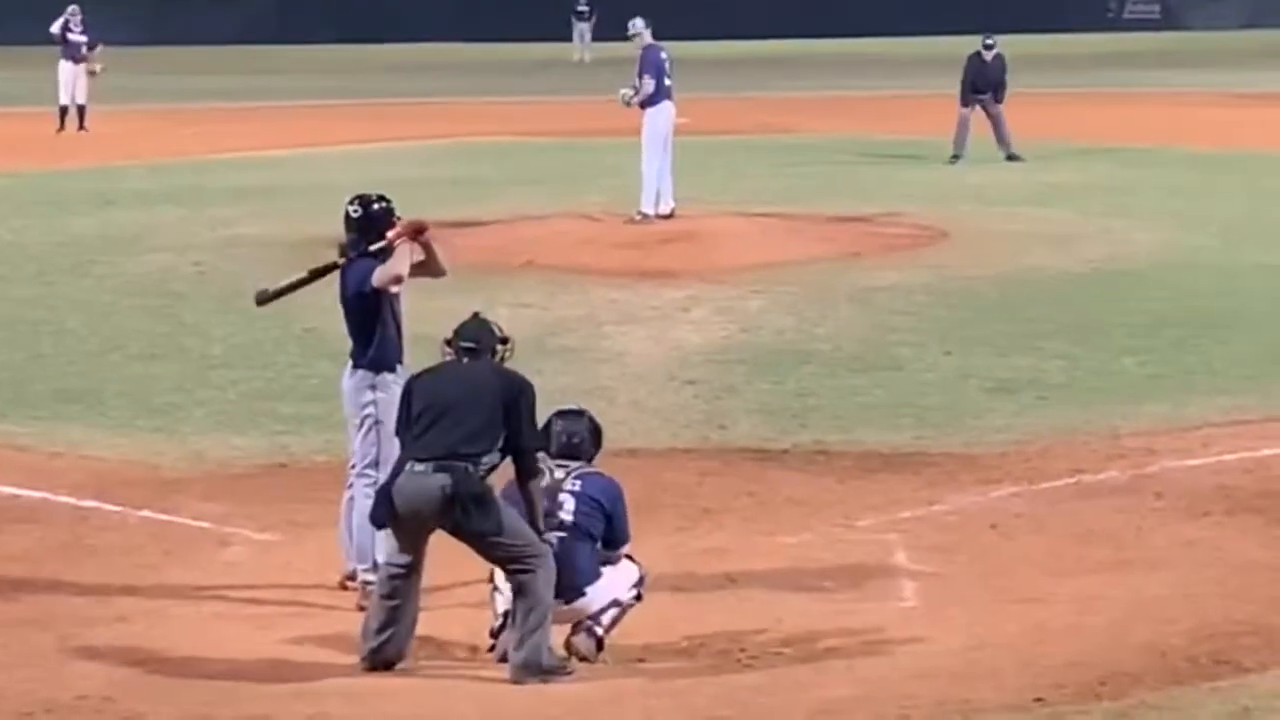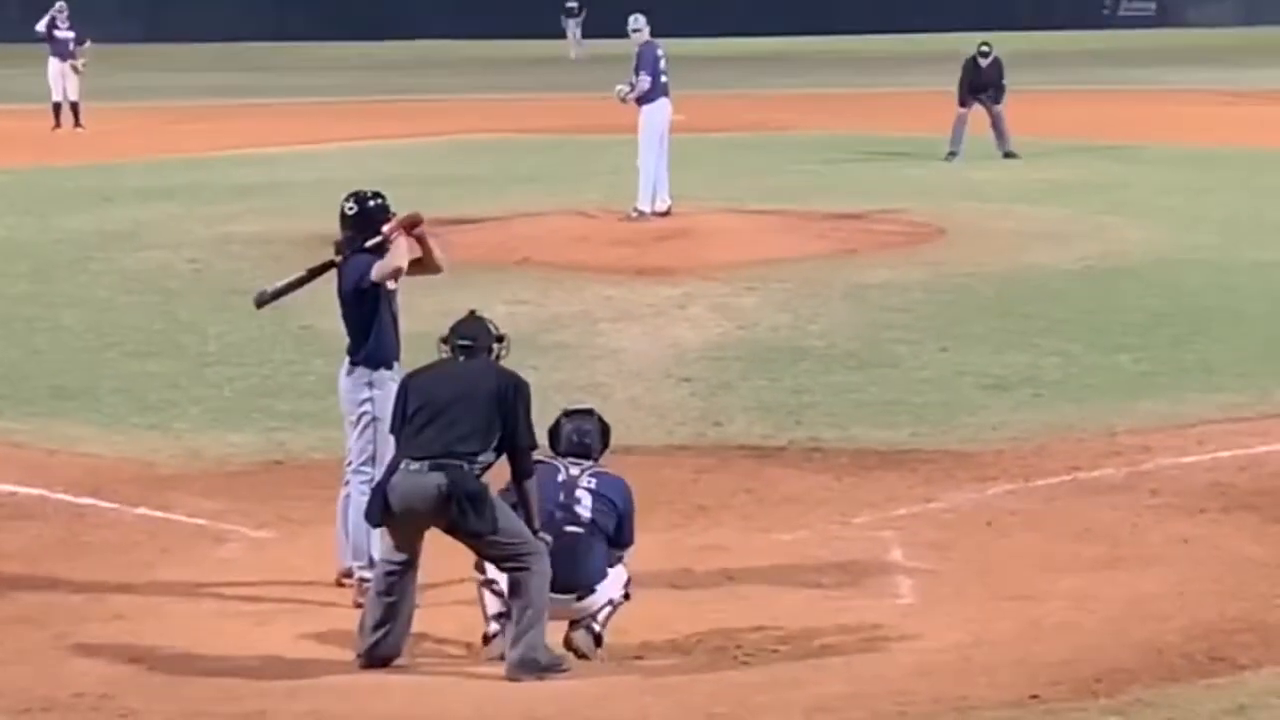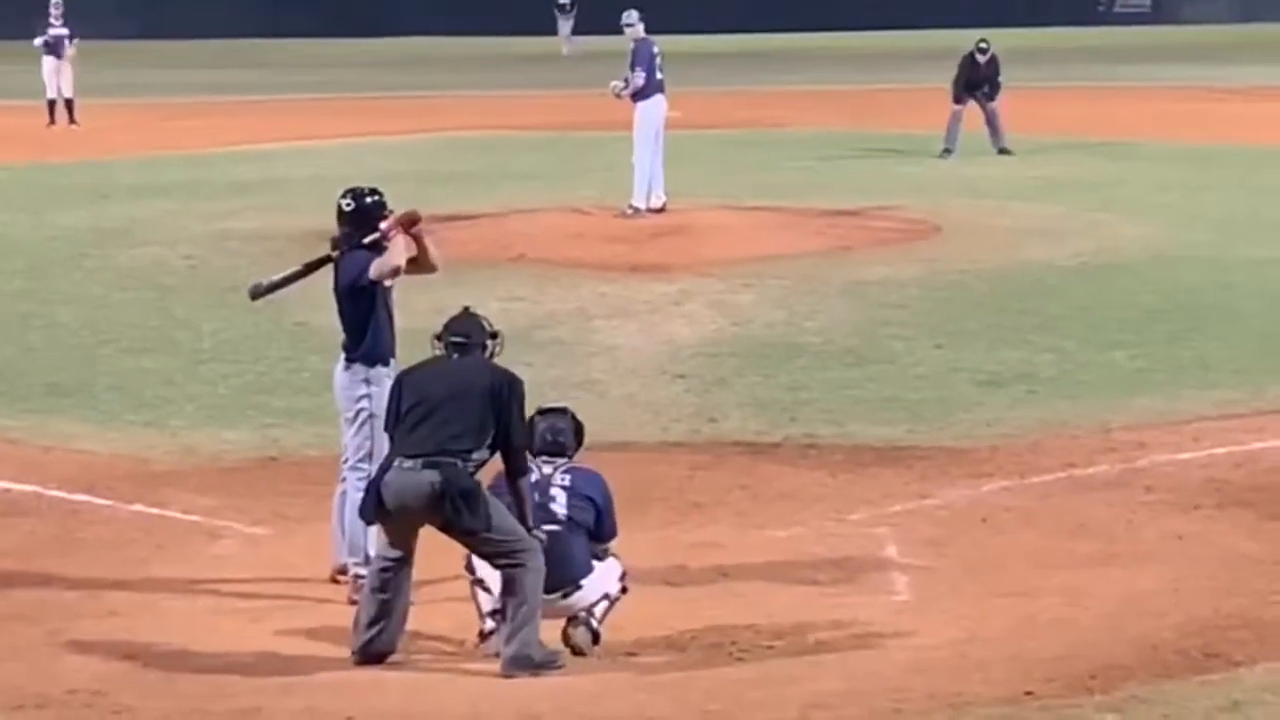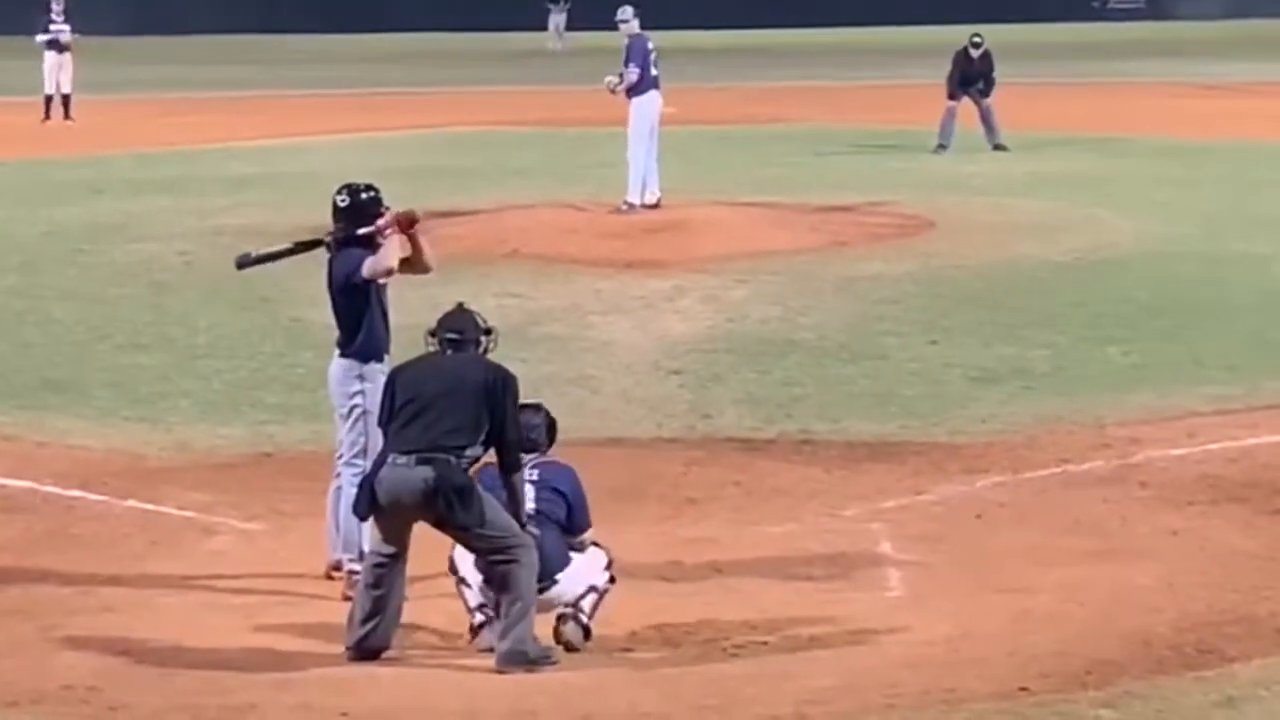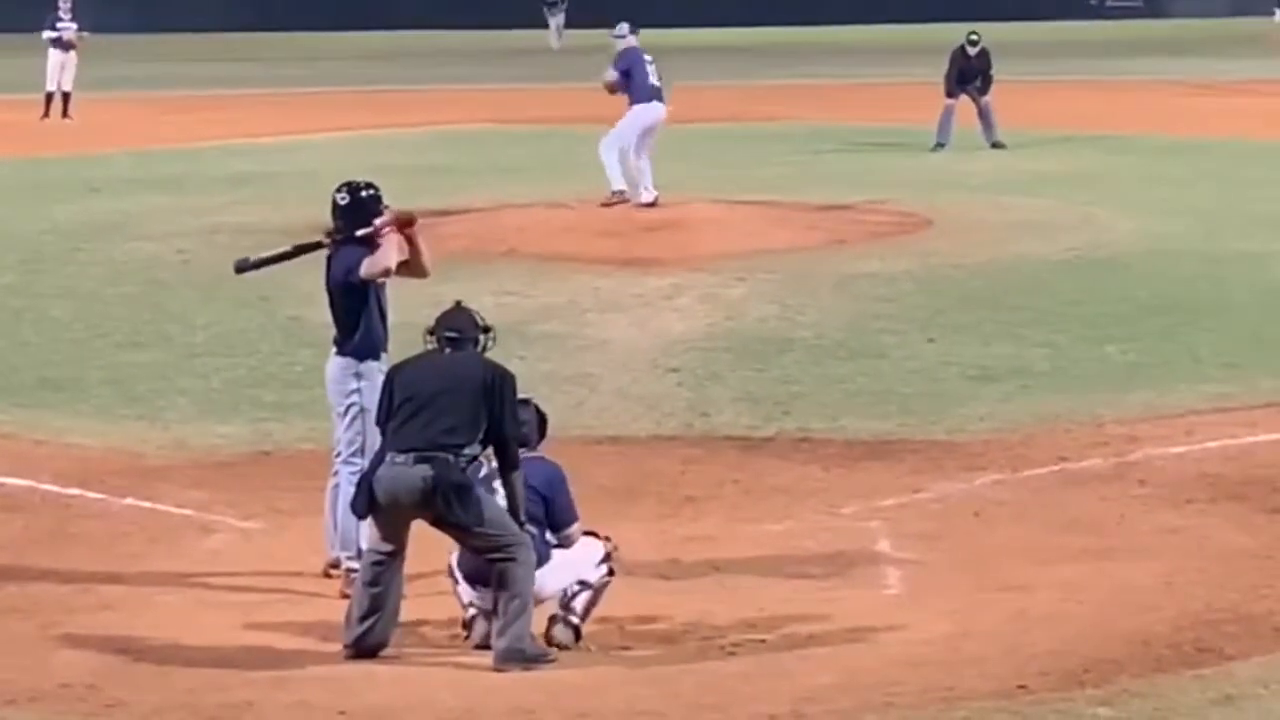
dt=0.4s
person 1, frame 1
left shoulder: (379, 261)
right shoulder: (359, 269)
left elbow: (437, 269)
right elbow: (395, 275)
left wrist: (420, 241)
right wrist: (404, 244)
left hip: (378, 377)
right hip: (373, 381)
left knee: (363, 474)
right knee: (378, 478)
left ankle: (356, 567)
right ankle: (371, 582)
person 1, frame 2
left shoulder: (375, 260)
right shoulder: (357, 265)
left elbow: (434, 266)
right elbow: (395, 267)
left wrist: (418, 235)
right wrist: (399, 238)
left hip: (375, 374)
right hip: (369, 378)
left knee: (359, 471)
right knee: (373, 476)
left ankle: (351, 563)
right ankle: (367, 579)
person 1, frame 3
left shoulder: (370, 257)
right shoulder: (355, 261)
left elbow: (430, 266)
right elbow: (394, 265)
left wrist: (415, 234)
right wrist: (397, 237)
left hip: (370, 371)
right hip: (365, 375)
left knee: (355, 468)
right knee: (368, 473)
left ankle: (346, 559)
right ankle: (362, 575)
person 1, frame 4
left shoulder: (366, 253)
right shoulder: (348, 258)
left elbow: (425, 265)
right elbow: (385, 267)
left wrist: (410, 234)
right wrist: (392, 237)
left hip: (361, 368)
right hip: (360, 371)
left knee: (349, 464)
right knee: (364, 469)
left ankle: (340, 555)
right ankle: (356, 571)
person 1, frame 5
left shoulder: (362, 252)
right shoulder: (348, 256)
left elbow: (421, 270)
right elbow: (384, 267)
left wrist: (408, 235)
right wrist: (390, 238)
left hip: (357, 366)
right hip: (358, 369)
left knee: (347, 463)
right knee: (364, 468)
left ankle: (338, 554)
right ankle: (354, 570)
person 2, frame 1
left shoulder: (420, 381)
right shoulder: (513, 384)
right elbow: (526, 465)
left wrist: (418, 488)
right wrist: (539, 526)
left hip: (407, 484)
right hip: (457, 486)
left knee: (402, 560)
right knee: (535, 559)
left ankle: (380, 651)
right ankle: (532, 660)
person 2, frame 2
left shoulder: (416, 379)
right shoulder: (508, 382)
right elbow: (521, 464)
left wrist: (414, 495)
right wrist: (534, 526)
left hip: (402, 481)
right hip: (453, 484)
left knee: (397, 557)
right knee: (531, 557)
left ankle: (376, 648)
right ankle: (528, 657)
person 2, frame 3
left shoulder: (409, 376)
right shoulder: (502, 380)
right elbow: (515, 461)
left wrist: (408, 502)
right wrist: (527, 523)
left hip: (396, 479)
right hip: (447, 482)
left knee: (392, 554)
right knee: (524, 554)
left ankle: (370, 645)
right ankle: (523, 654)
person 2, frame 4
left shoulder: (403, 372)
right shoulder: (495, 376)
right elbow: (509, 457)
left wrist: (402, 480)
right wrist: (521, 518)
left hip: (390, 476)
right hip: (441, 477)
left knee: (386, 551)
right knee: (518, 550)
left ankle: (365, 641)
right ankle: (517, 650)
person 2, frame 5
left shoulder: (401, 371)
right shoulder: (494, 375)
right elbow: (507, 454)
right wrist: (519, 517)
left hip: (388, 475)
right hip: (439, 477)
left knee: (384, 548)
right knee: (516, 549)
left ankle: (363, 639)
right ankle: (514, 647)
person 3, frame 1
right shoulder: (606, 486)
right elbow: (616, 554)
right hip: (579, 599)
left knee: (502, 570)
right knee: (631, 573)
left ankle: (509, 627)
right ankle: (589, 632)
person 3, frame 2
left shoulder: (533, 473)
right shoulder: (616, 486)
right elbow: (618, 554)
right hip: (583, 598)
left knee: (489, 559)
right knee: (619, 576)
left ankle: (499, 632)
right ankle: (587, 629)
person 3, frame 3
left shoulder: (506, 478)
right shoulder: (592, 480)
right elbow: (604, 549)
right hip: (571, 594)
left knee: (478, 558)
right knee: (614, 570)
left ankle: (495, 629)
right ankle: (585, 624)
person 3, frame 4
left shoulder: (484, 474)
right shoulder: (563, 474)
right elbow: (582, 542)
left hip: (493, 589)
right hip: (550, 588)
left knee: (461, 555)
right knee: (599, 560)
left ankle: (485, 623)
right ankle: (575, 621)
person 3, frame 5
left shoulder: (473, 470)
right shoulder: (545, 470)
right elbow: (570, 537)
left hip: (479, 586)
right hip: (532, 580)
left knee: (458, 563)
right knee: (601, 551)
left ankle: (479, 618)
right ankle: (567, 623)
person 4, frame 1
left shoulder: (648, 54)
right shoulder: (661, 51)
left elbow: (649, 87)
left wrist: (635, 100)
right wrist: (635, 90)
left hip: (655, 110)
right hip: (666, 107)
left knee: (650, 162)
right knee: (663, 161)
left ankle: (647, 211)
right ankle: (666, 207)
person 4, frame 2
left shoulder: (645, 51)
right shoulder: (657, 48)
left elbow: (645, 84)
left wrist: (630, 96)
right wrist: (631, 87)
left hip: (651, 107)
right hip: (662, 104)
left knee: (647, 159)
right knee: (659, 158)
left ankle: (643, 207)
right ankle: (662, 204)
person 4, frame 3
left shoulder: (640, 47)
right shoulder: (651, 45)
left elbow: (639, 80)
left wrist: (625, 92)
right wrist: (625, 83)
left hip: (647, 104)
right hip: (657, 101)
left knee: (641, 156)
right knee: (654, 155)
left ankle: (638, 204)
right ankle: (657, 200)
person 4, frame 4
left shoulder: (634, 43)
right shoulder: (646, 41)
left elbow: (633, 76)
left wrist: (619, 88)
right wrist: (619, 78)
left hip: (642, 100)
right hip: (653, 97)
left knee: (635, 152)
right knee: (649, 151)
left ankle: (632, 201)
right ankle: (652, 196)
person 4, frame 5
left shoulder: (627, 54)
right shoulder: (647, 58)
left elbow: (610, 78)
left wrist: (611, 83)
right wrist: (622, 86)
left hip: (643, 109)
right hip: (659, 110)
left knee: (607, 147)
right knee: (638, 154)
left ankle: (619, 190)
right ankle: (648, 195)
